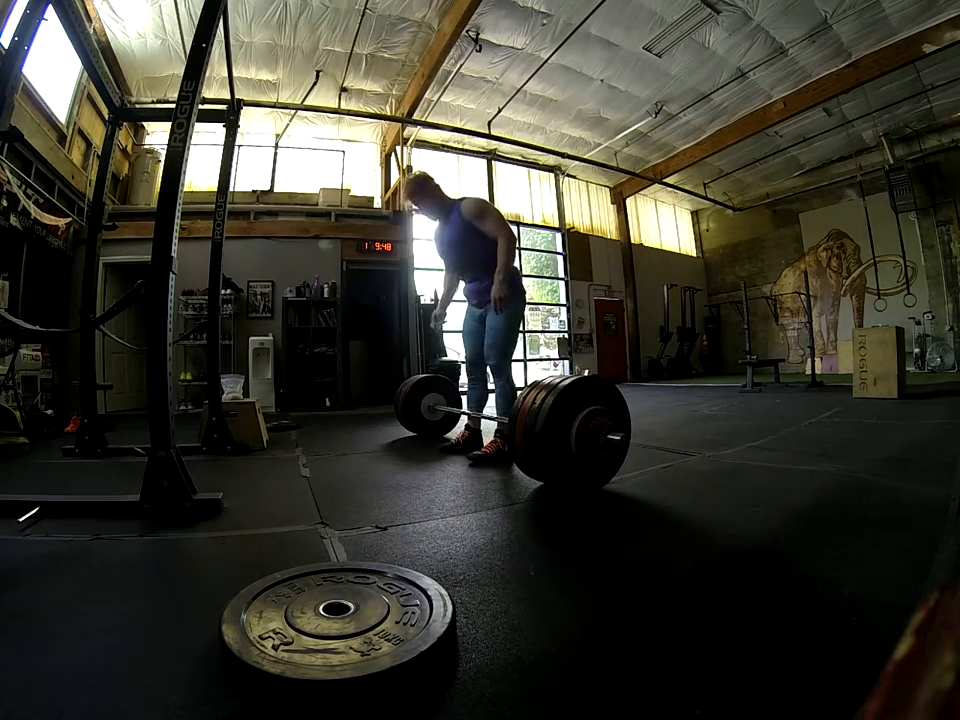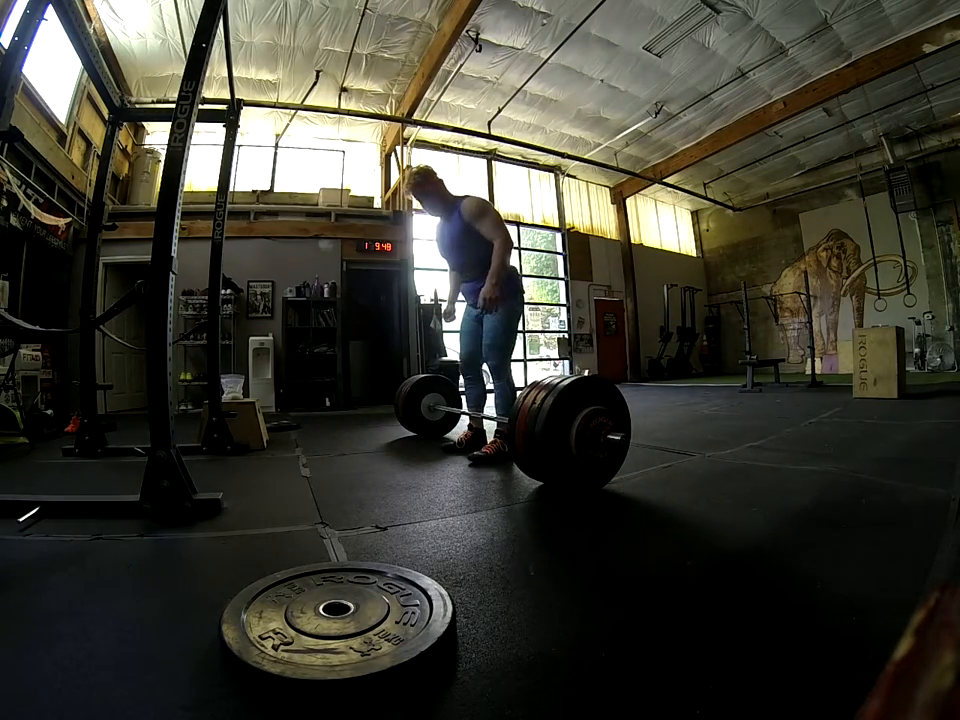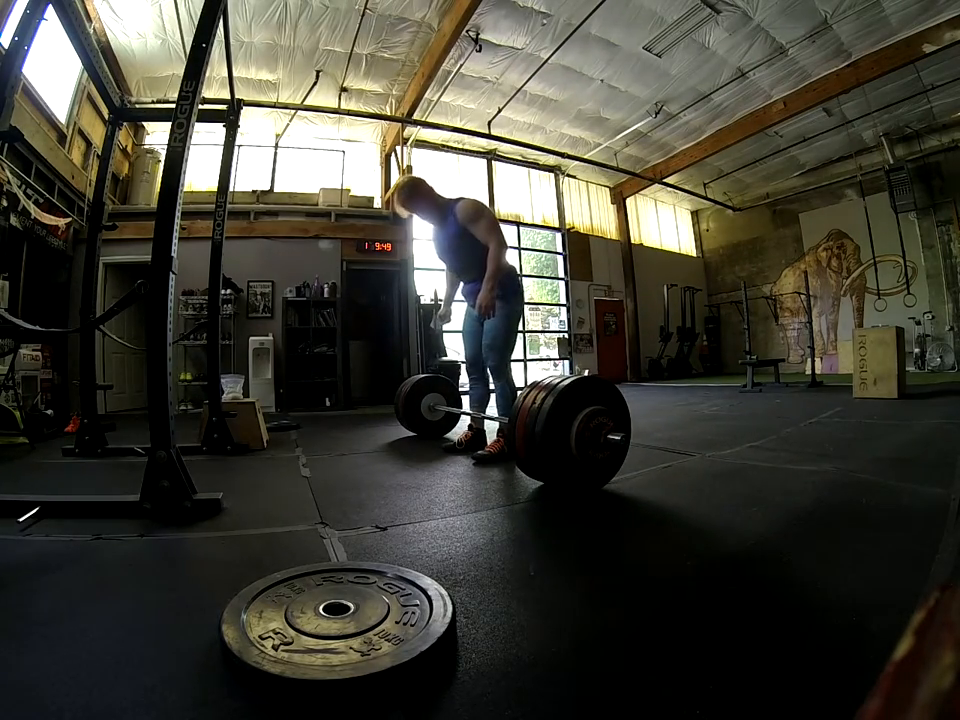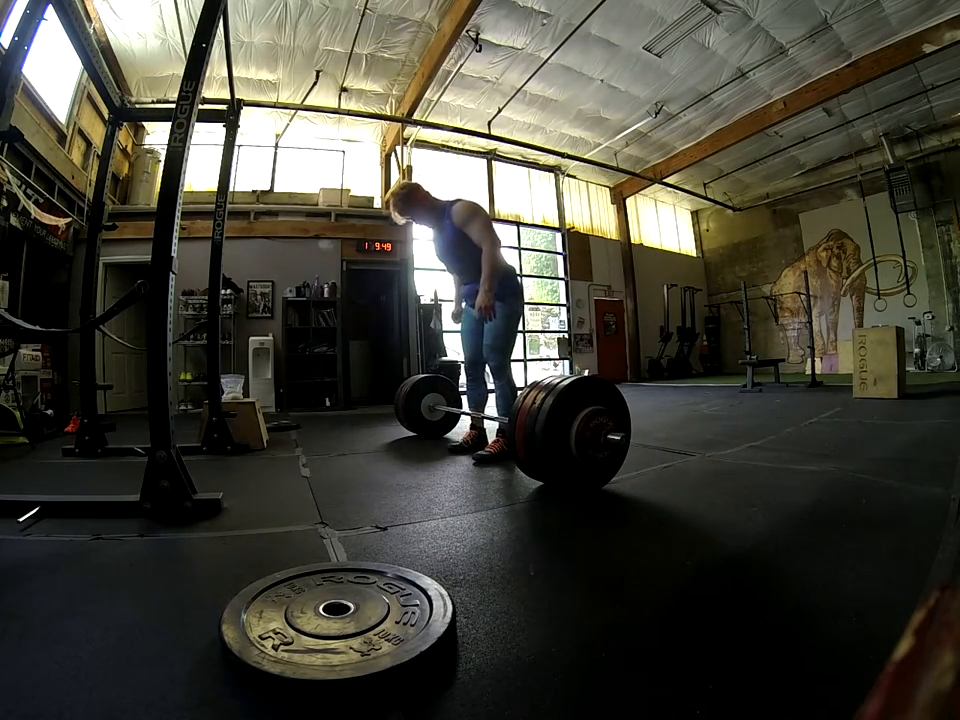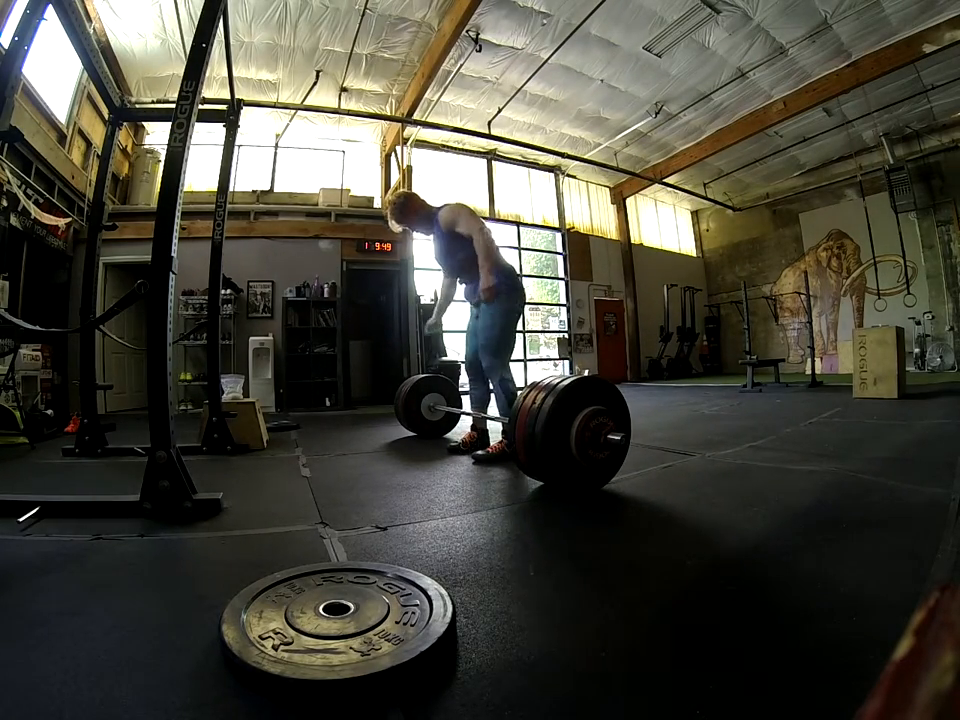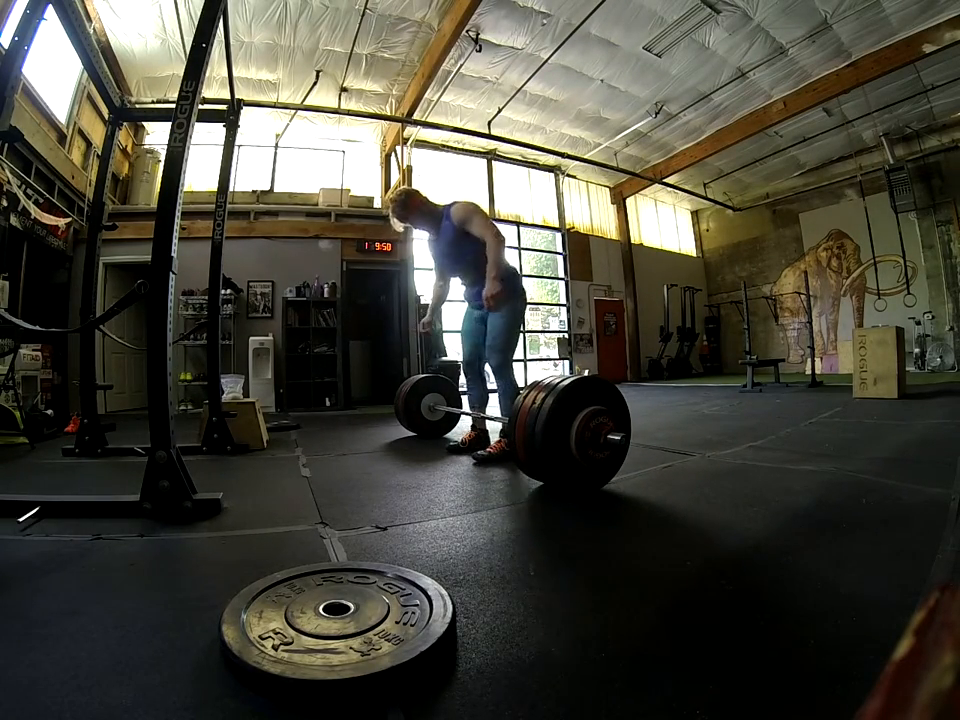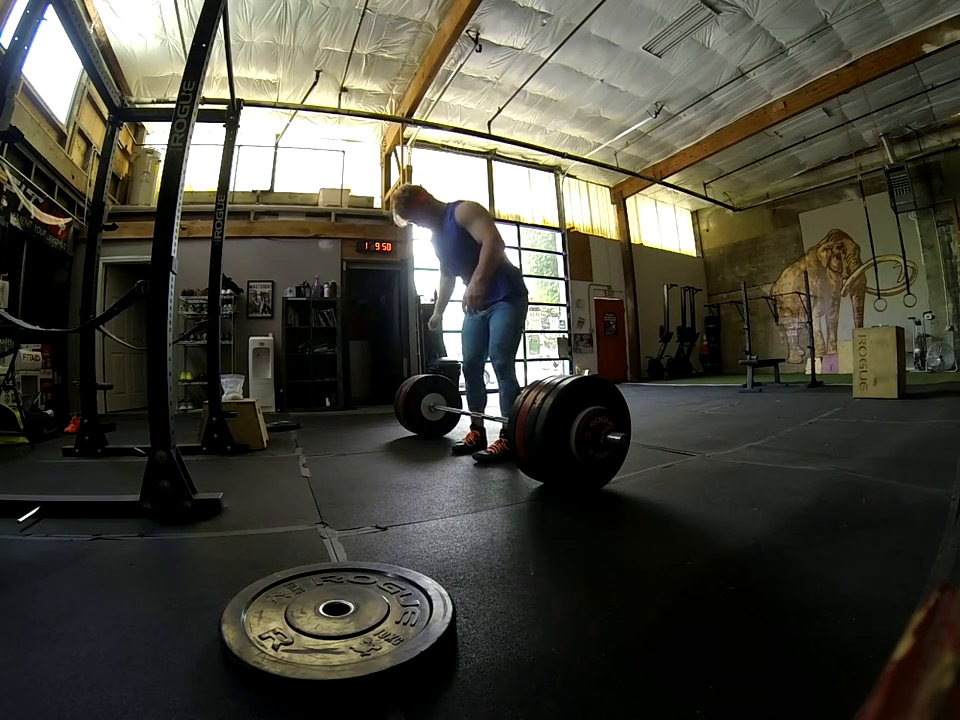
dt=0.3s
person 1, frame 1
left shoulder: (471, 208)
right shoulder: (441, 232)
left elbow: (507, 237)
left wrist: (500, 281)
right wrist: (442, 306)
left hip: (503, 295)
right hip: (476, 301)
left knee: (497, 364)
right knee: (474, 366)
left ankle: (504, 439)
right ankle: (472, 432)
person 1, frame 2
left shoulder: (471, 207)
right shoulder: (441, 227)
left elbow: (503, 241)
left wrist: (492, 284)
right wrist: (451, 301)
left hip: (501, 295)
right hip: (474, 301)
left knee: (497, 365)
right knee: (469, 365)
left ankle: (504, 439)
right ankle: (475, 431)
person 1, frame 3
left shoulder: (466, 209)
right shoulder: (438, 229)
left elbow: (497, 244)
left wrist: (488, 289)
right wrist: (446, 303)
left hip: (501, 296)
right hip: (475, 301)
left knee: (496, 364)
right knee: (474, 365)
left ankle: (505, 438)
right ankle: (476, 431)
person 1, frame 4
left shoulder: (461, 210)
right shoulder: (438, 233)
left elbow: (491, 244)
left wrist: (486, 291)
right wrist: (458, 302)
left hip: (501, 296)
right hip: (474, 301)
left knee: (497, 365)
right knee: (472, 366)
left ankle: (506, 438)
right ankle: (477, 431)
person 1, frame 5
left shoulder: (449, 214)
right shoulder: (438, 237)
left elbow: (480, 232)
right elbow: (450, 279)
left wrist: (487, 275)
right wrist: (437, 316)
left hip: (499, 292)
right hip: (481, 299)
left knee: (493, 364)
right knee: (474, 364)
left ankle: (510, 438)
right ankle: (479, 432)
person 1, frame 6
left shoulder: (460, 212)
right shoulder: (434, 240)
left elbow: (494, 238)
right elbow: (442, 279)
left wrist: (493, 281)
right wrist: (431, 314)
left hip: (504, 296)
right hip: (476, 303)
left knee: (499, 364)
right knee: (471, 365)
left ankle: (509, 438)
right ankle: (478, 431)
person 1, frame 7
left shoulder: (464, 211)
right shoulder: (437, 237)
left elbow: (493, 243)
right elbow: (447, 276)
left wrist: (477, 283)
right wrist: (438, 312)
left hip: (506, 297)
right hip: (476, 303)
left knee: (501, 364)
right knee: (470, 366)
left ankle: (509, 438)
right ankle: (477, 432)
